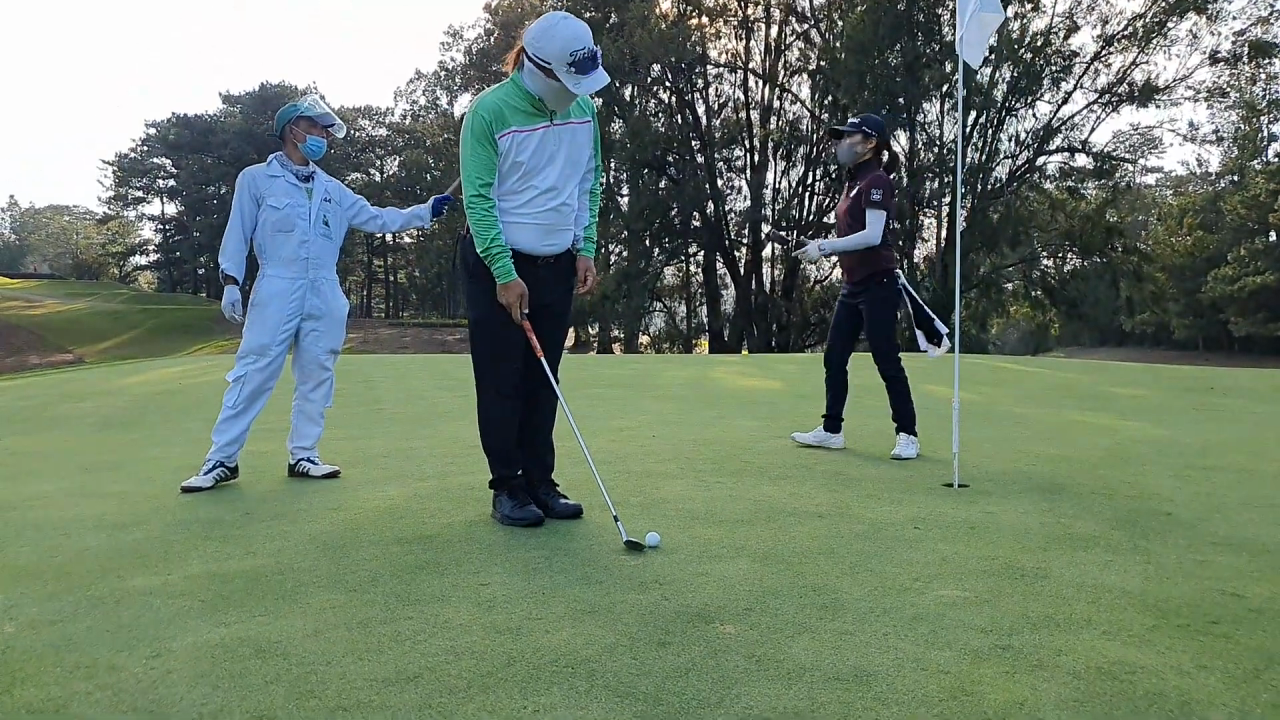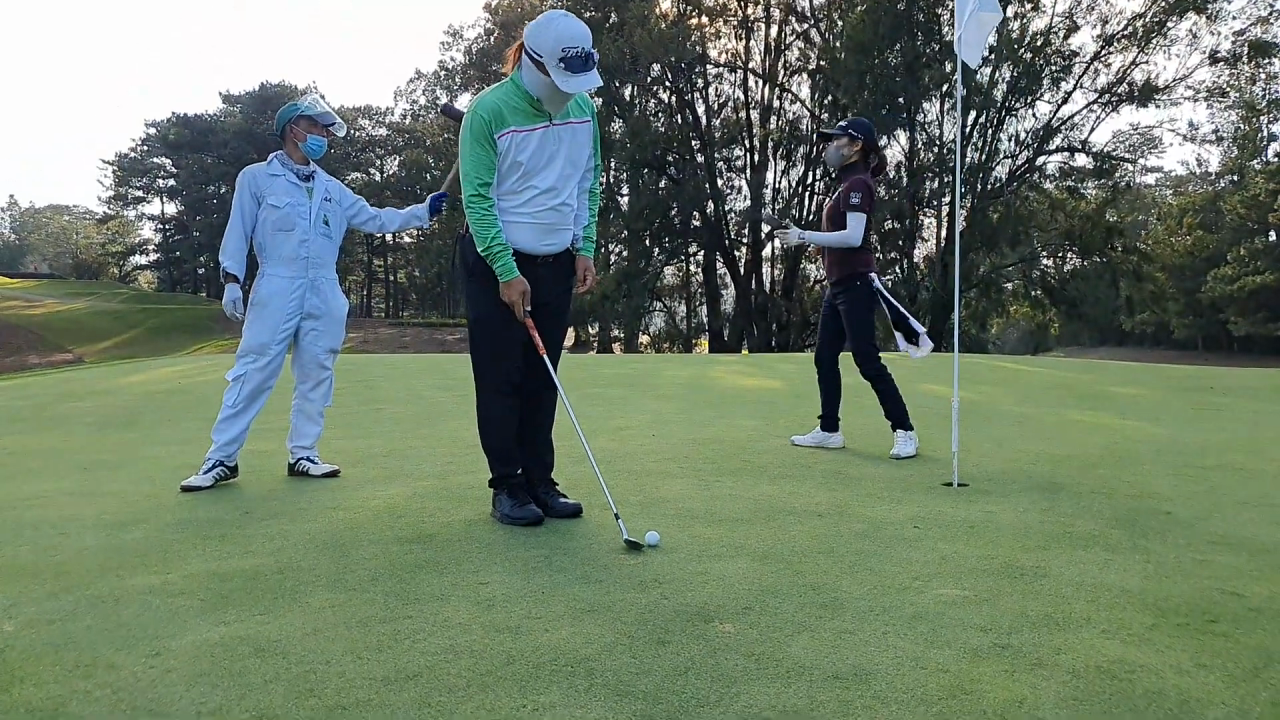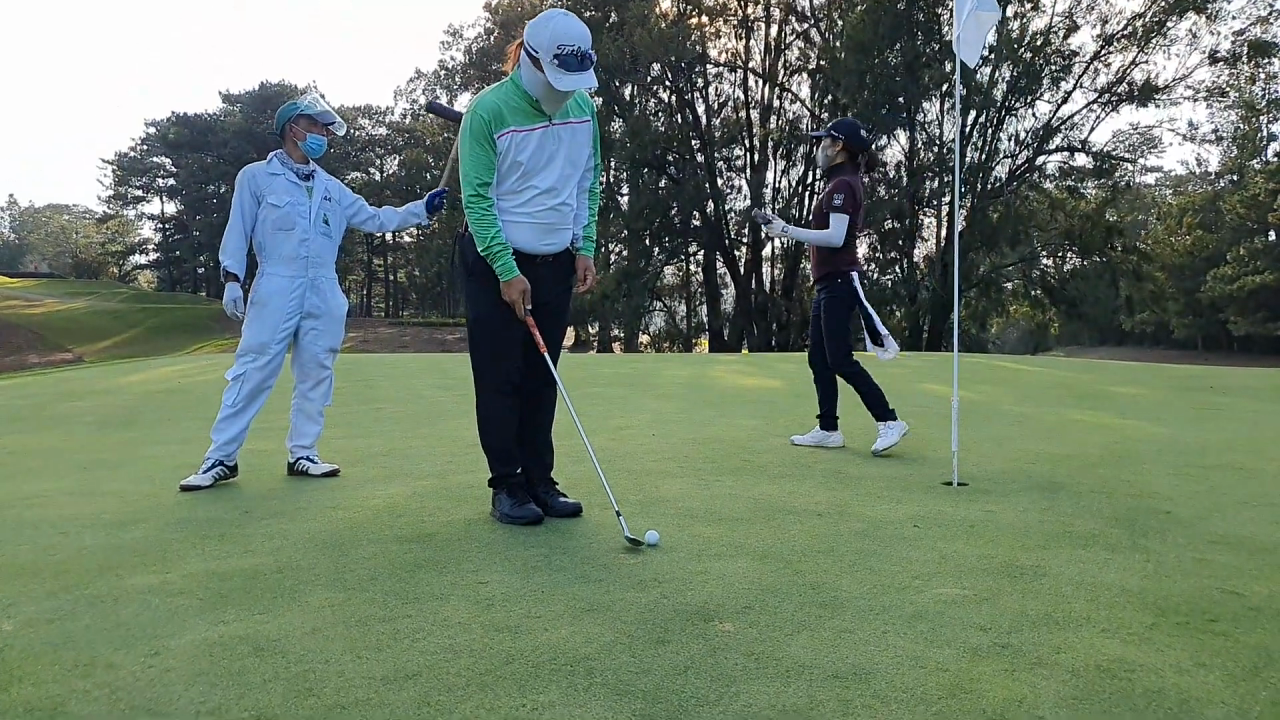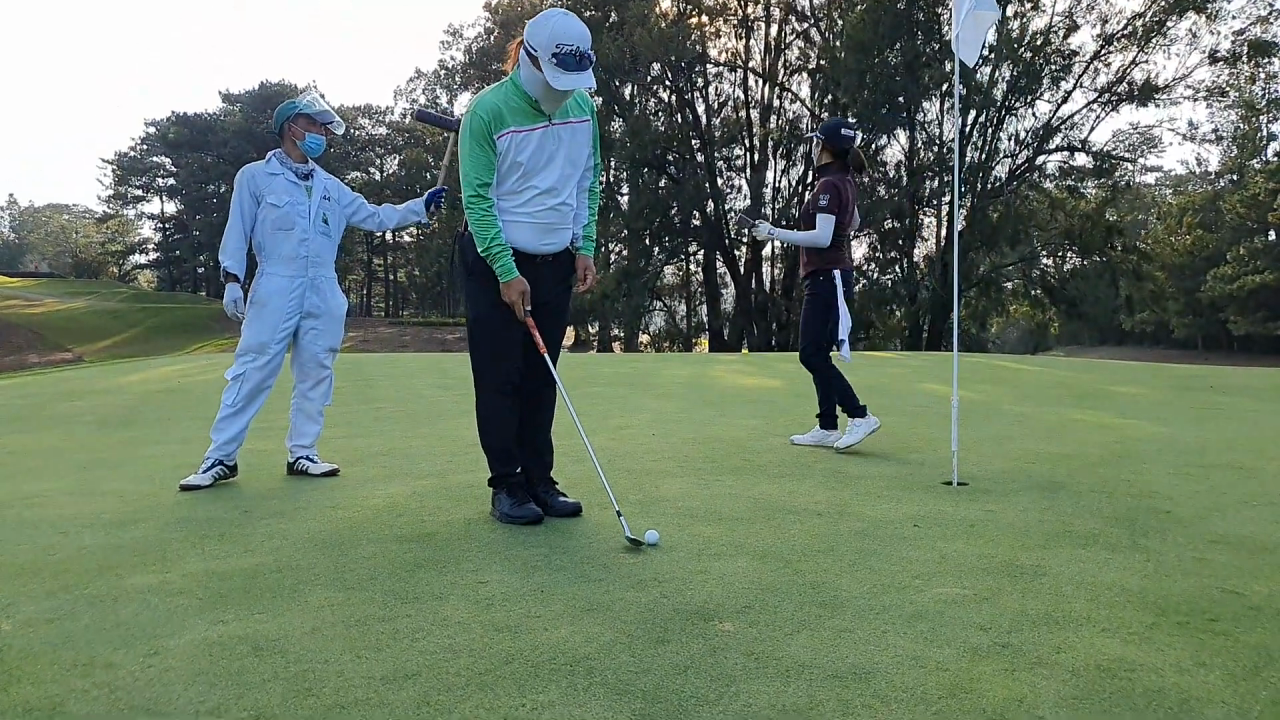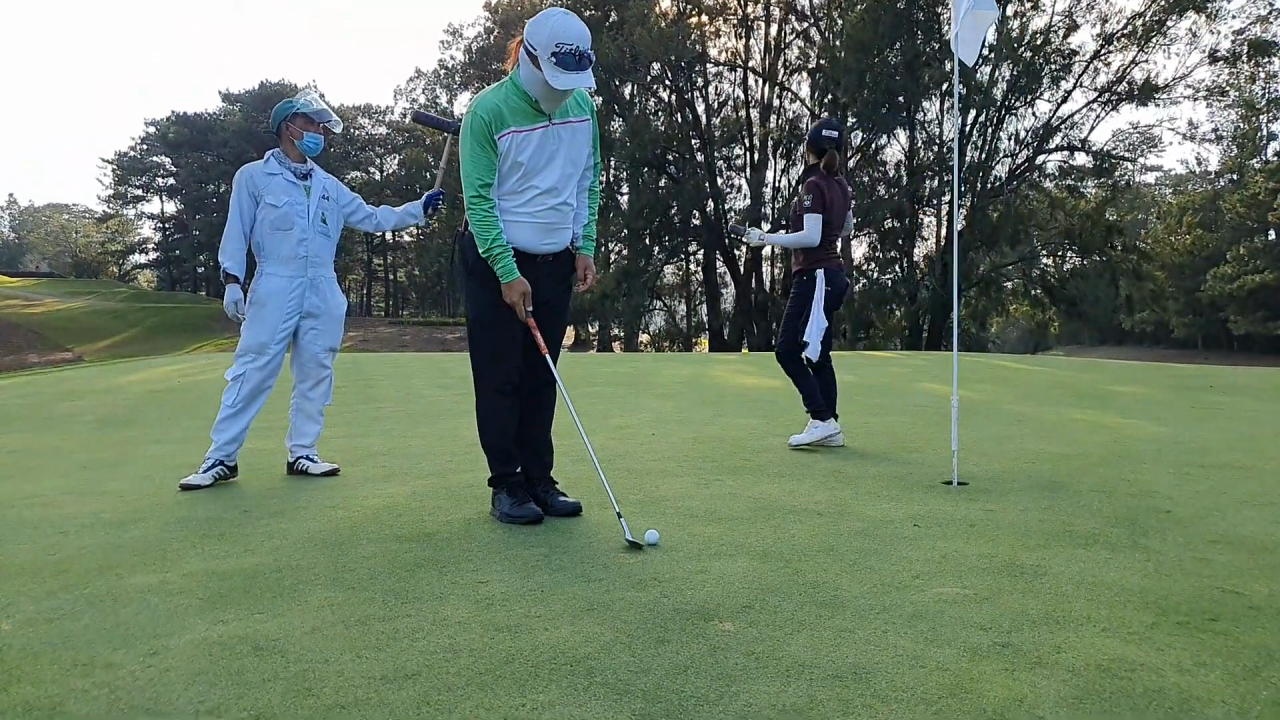
dt=0.1s
person 1, frame 1
left shoulder: (583, 108)
right shoulder: (489, 110)
left elbow: (589, 182)
right elbow: (478, 197)
left wrist: (585, 248)
right wrist: (504, 273)
left hip: (556, 262)
right hip: (498, 263)
left knee: (542, 379)
right knee: (501, 379)
left ankle: (539, 482)
right ankle: (507, 488)
person 1, frame 2
left shoulder: (582, 107)
right shoulder: (489, 110)
left elbow: (589, 182)
right elbow: (477, 197)
left wrist: (584, 248)
right wrist: (507, 272)
left hip: (556, 262)
right hip: (497, 263)
left knee: (541, 379)
right knee: (500, 378)
left ankle: (538, 481)
right ankle: (506, 487)
person 1, frame 3
left shoulder: (582, 106)
right shoulder: (488, 109)
left elbow: (589, 181)
right elbow: (477, 196)
left wrist: (585, 247)
right wrist: (507, 271)
left hip: (555, 261)
right hip: (496, 262)
left knee: (541, 377)
right knee: (499, 377)
left ankle: (538, 481)
right ankle: (506, 486)
person 1, frame 4
left shoulder: (582, 106)
right shoulder: (488, 110)
left elbow: (589, 181)
right elbow: (478, 197)
left wrist: (584, 247)
right wrist: (506, 272)
left hip: (555, 261)
right hip: (495, 262)
left knee: (541, 377)
right knee: (499, 377)
left ankle: (538, 480)
right ankle: (506, 486)
person 1, frame 5
left shoulder: (582, 106)
right shoulder: (488, 109)
left elbow: (589, 180)
right elbow: (479, 198)
left wrist: (585, 246)
right wrist: (507, 272)
left hip: (555, 261)
right hip: (495, 261)
left knee: (541, 377)
right knee: (500, 377)
left ankle: (538, 480)
right ankle: (506, 486)
person 2, frame 1
left shoulder: (332, 189)
right shoulder: (255, 178)
left elbow: (376, 219)
right elbow: (237, 234)
left wrist: (425, 211)
right wrist: (231, 282)
left hip: (325, 294)
right hip: (276, 290)
left knee: (317, 374)
right knee: (254, 371)
left ankle: (303, 456)
right ankle: (221, 460)
person 2, frame 2
left shoulder: (332, 188)
right shoulder: (256, 177)
left elbow: (375, 220)
right elbow: (238, 233)
left wrist: (423, 210)
right wrist: (232, 280)
left hip: (324, 293)
right hip: (276, 289)
left knee: (316, 374)
right knee: (254, 370)
left ankle: (303, 454)
right ankle: (222, 458)
person 2, frame 3
left shoulder: (331, 186)
right shoulder: (256, 176)
left elbow: (374, 219)
right elbow: (238, 232)
left wrist: (421, 209)
right wrist: (232, 279)
left hip: (324, 291)
right hip: (275, 287)
left knee: (316, 372)
right knee: (253, 369)
left ankle: (302, 453)
right ankle: (221, 458)
person 2, frame 4
left shoulder: (330, 185)
right shoulder: (255, 176)
left elbow: (374, 217)
right elbow: (237, 232)
left wrist: (420, 206)
right wrist: (233, 280)
left hip: (323, 291)
right hip: (275, 288)
left knee: (315, 373)
right knee: (253, 370)
left ankle: (302, 453)
right ankle: (221, 457)
person 2, frame 5
left shoulder: (329, 185)
right shoulder: (253, 176)
left elbow: (371, 218)
right elbow: (237, 232)
left wrist: (419, 209)
right wrist: (232, 281)
left hip: (323, 291)
right hip: (274, 287)
left knee: (315, 372)
right knee: (253, 370)
left ankle: (302, 453)
right ankle: (222, 457)
person 3, frame 1
left shoulder: (876, 181)
right shoulder: (855, 181)
left elbow: (873, 234)
left wrist: (825, 246)
right wrist: (828, 245)
left hip: (877, 283)
right hip: (854, 284)
left knee: (886, 361)
right knee: (834, 356)
left ankle: (906, 433)
right ankle: (831, 430)
person 3, frame 2
left shoulder: (859, 183)
right shoulder: (846, 183)
left elbow: (854, 237)
left wrist: (805, 236)
right wrist: (808, 239)
left hip: (856, 283)
right hip: (838, 284)
left knee: (867, 361)
right knee: (824, 357)
left ankle: (904, 430)
right ankle: (829, 430)
person 3, frame 3
left shoulder: (841, 185)
right shoulder: (845, 182)
left elbow: (835, 237)
left wrist: (787, 230)
left hip: (840, 280)
right hip: (833, 280)
left knee: (840, 359)
right knee: (818, 357)
left ankle: (889, 421)
right ankle: (828, 429)
person 3, frame 4
left shoulder: (828, 184)
right shoulder: (843, 183)
left elbow: (821, 237)
right elbow: (853, 223)
left wrist: (774, 233)
left hip: (826, 278)
right hip: (830, 276)
left knee: (814, 356)
right knee: (812, 354)
left ankle: (860, 416)
right ankle: (828, 427)
person 3, frame 5
left shoulder: (813, 185)
right shoulder: (841, 185)
left elbow: (811, 238)
right elbow: (846, 229)
left wrist: (766, 238)
left hip: (815, 277)
right hip: (833, 276)
left knee: (788, 351)
right knee: (816, 353)
left ankle: (824, 419)
right ankle: (826, 425)
